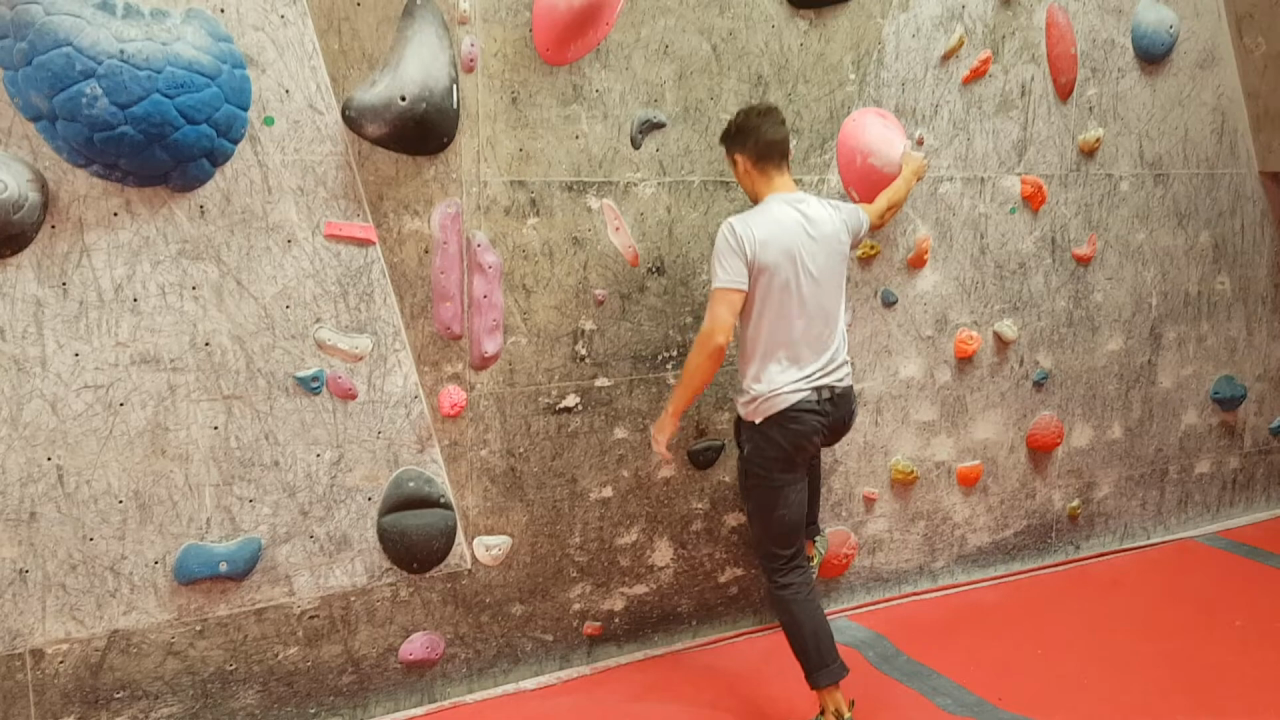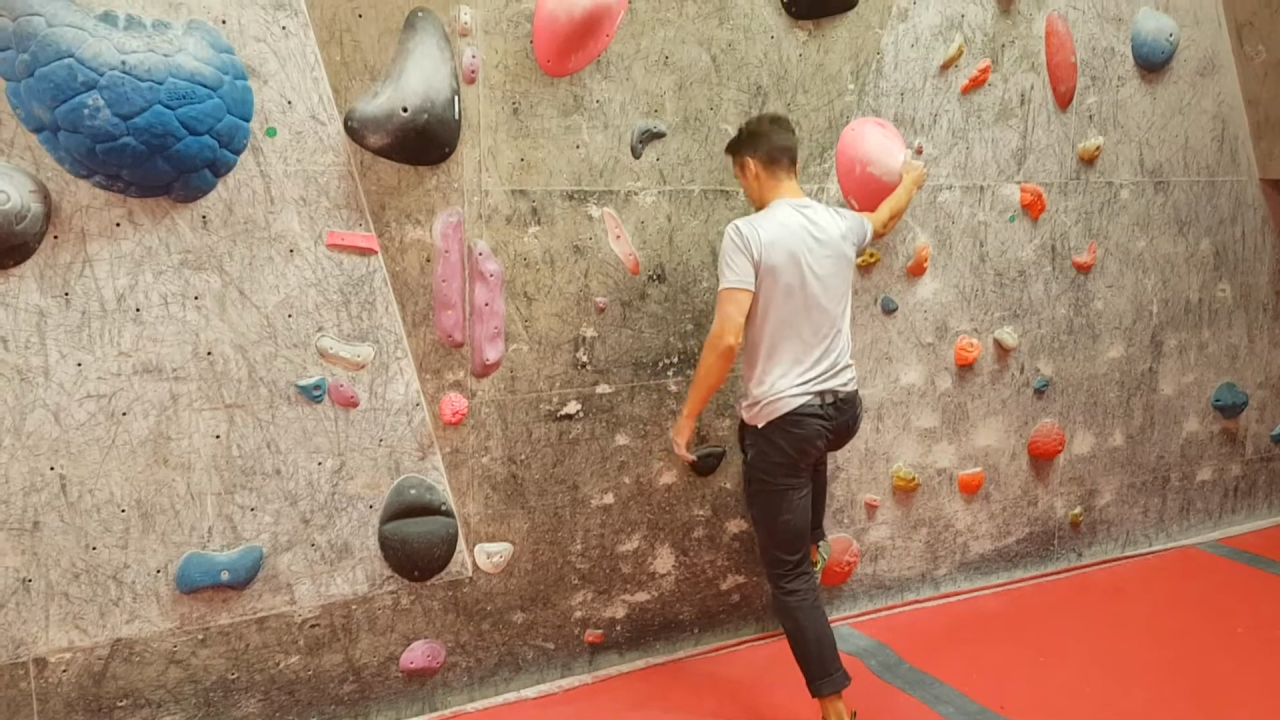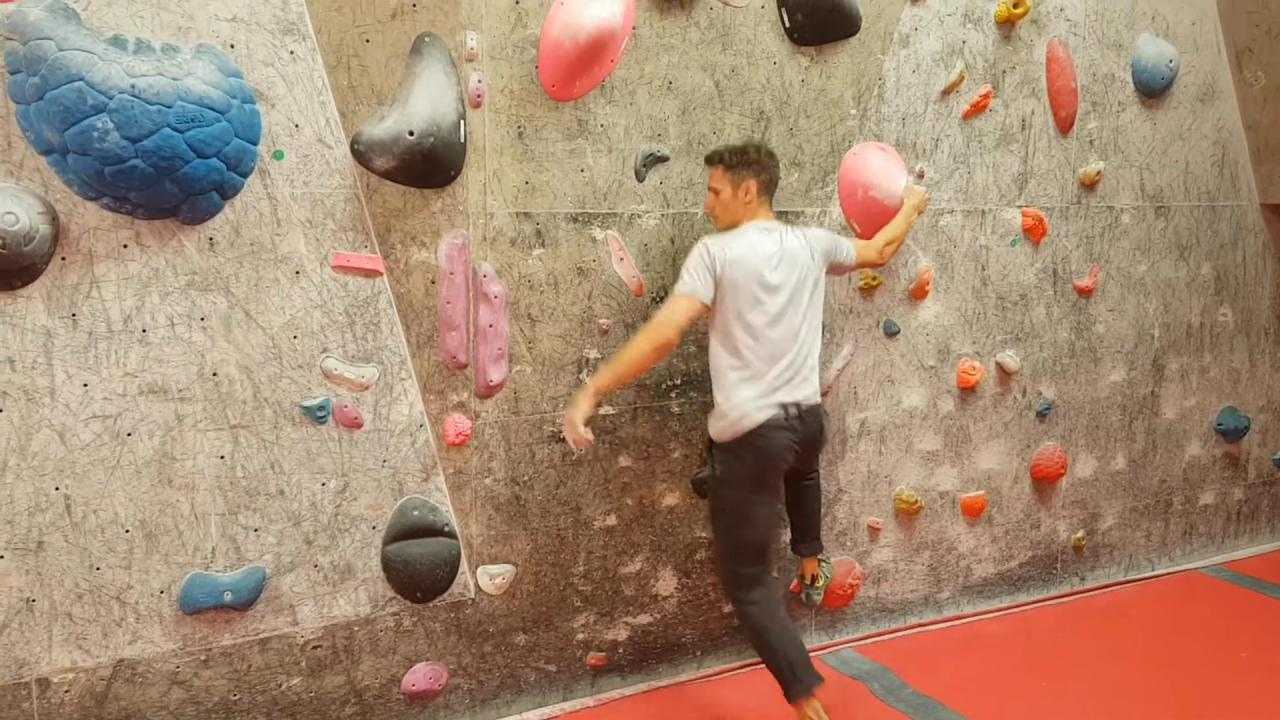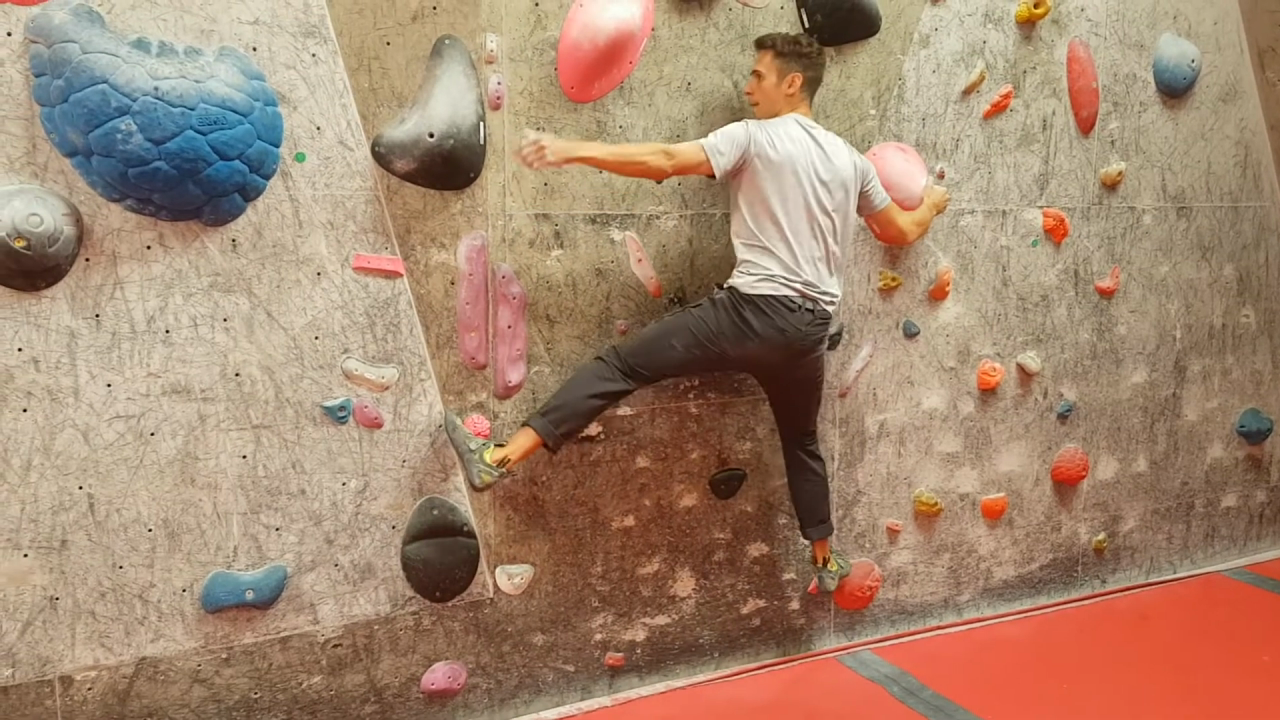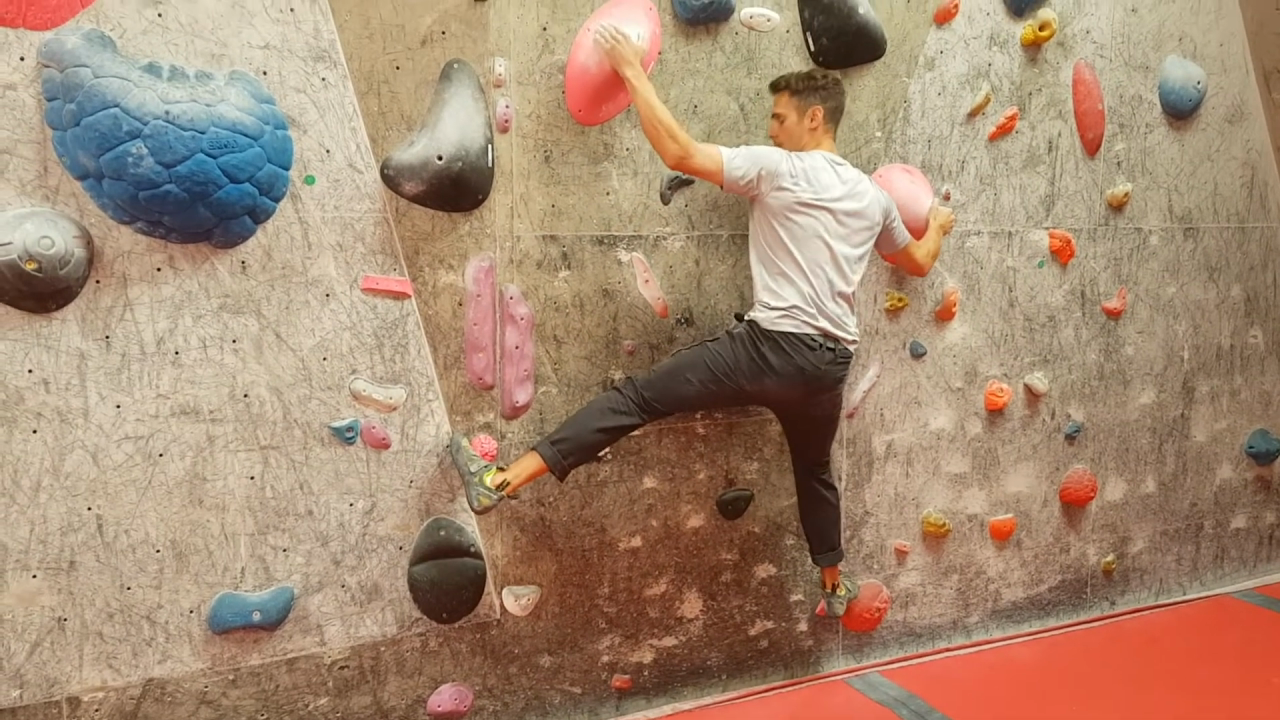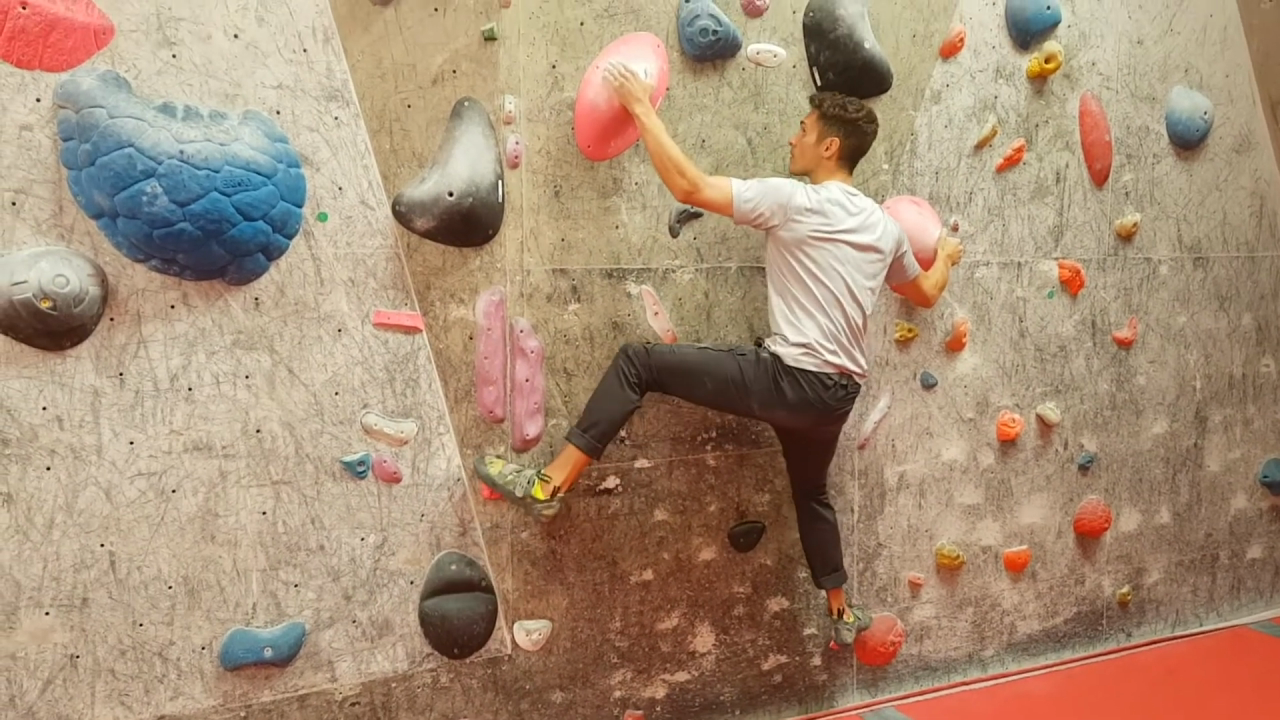
dt=0.7s
person 1, frame 1
left shoulder: (742, 232)
right shoulder: (837, 217)
left elbow: (716, 338)
right elbow: (882, 209)
left wrist: (671, 414)
right wrist: (910, 171)
left hip: (776, 416)
right hip: (838, 402)
left knee: (783, 569)
right ankle: (809, 536)
person 1, frame 2
left shoulder: (746, 234)
right shoulder: (841, 225)
left elbow: (727, 338)
right elbow: (884, 218)
left wrist: (688, 415)
right wrist: (909, 181)
left hip: (781, 422)
right hip: (843, 408)
left knee: (788, 576)
right ankle: (814, 541)
person 1, frame 3
left shoulder: (715, 252)
right shoulder: (811, 244)
left elbow: (663, 332)
right elbow: (879, 250)
left wrist: (588, 393)
right wrist: (910, 207)
left hip: (747, 434)
right hip: (808, 422)
left knee: (746, 581)
right knee: (797, 468)
right ankle: (812, 567)
person 1, frame 4
left shoulder: (754, 137)
right shoulder: (851, 160)
left elbow: (662, 163)
right elbow: (903, 232)
left wrist: (571, 150)
right wrist: (931, 205)
left hip: (752, 311)
right hip: (809, 326)
left knee: (620, 365)
right knee: (802, 441)
left ankle: (498, 457)
right ankle: (826, 560)
person 1, frame 5
left shoulder: (776, 168)
right shoulder: (874, 196)
left elbow: (679, 152)
right elbow: (919, 262)
left wrist: (632, 71)
right wrist: (937, 227)
left hip: (771, 347)
right hip: (829, 363)
left knee: (635, 397)
right knee: (814, 471)
left ankle: (500, 481)
right ankle: (834, 587)
person 1, frame 6
left shoulder: (794, 199)
right shoulder: (884, 226)
left elbow: (690, 186)
right elbow: (925, 293)
left wrist: (642, 109)
right wrist: (945, 256)
left hip: (786, 378)
right hip: (836, 393)
left knee: (638, 361)
right knee: (811, 493)
left ankle: (549, 485)
right ankle: (842, 613)
